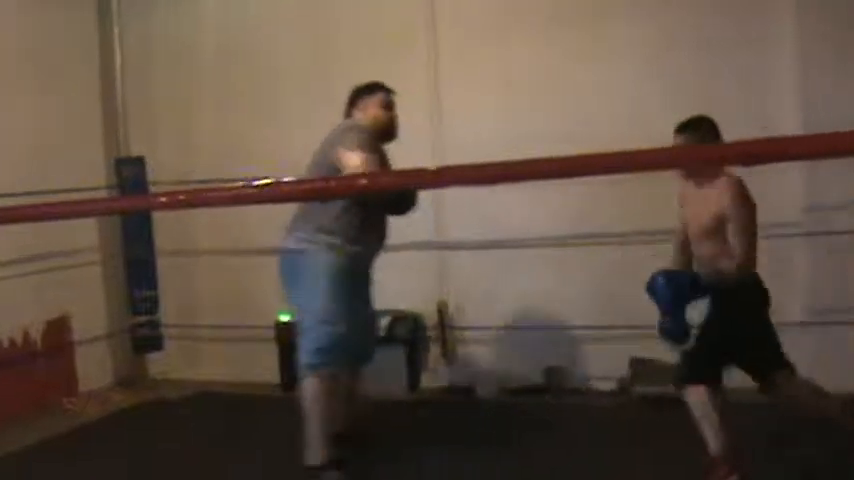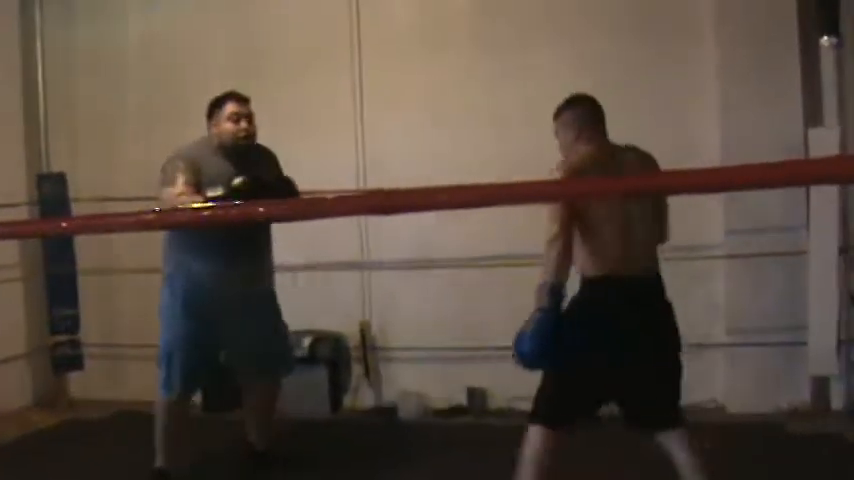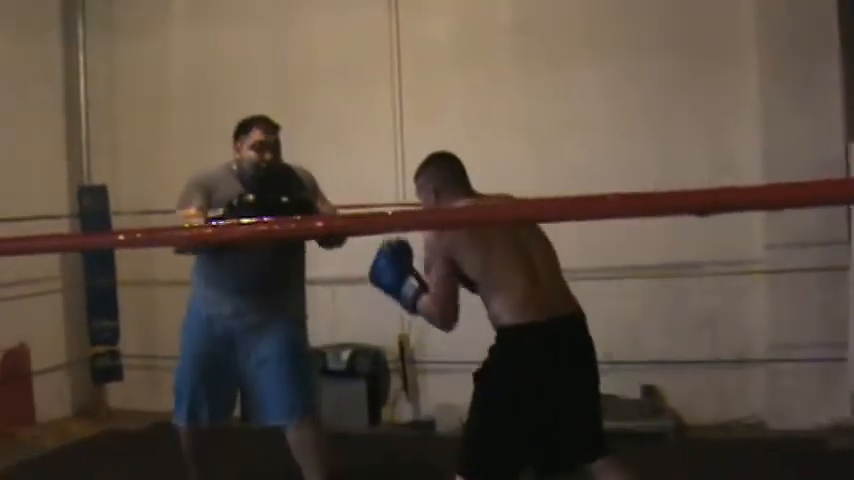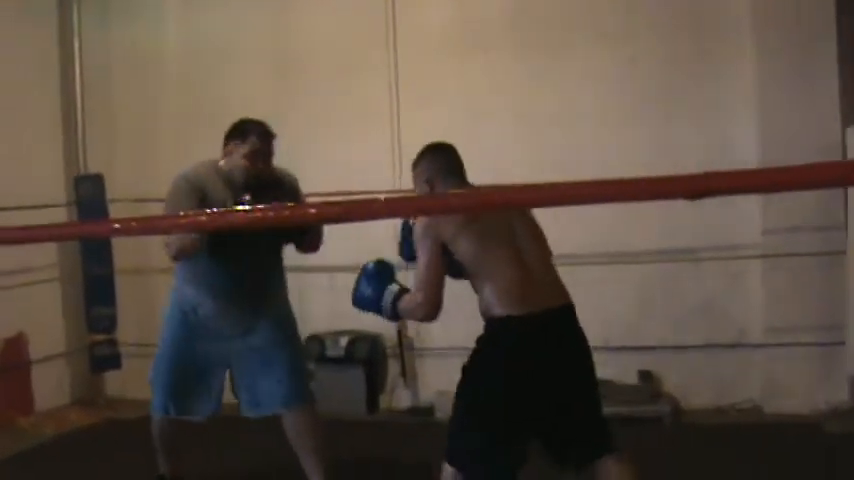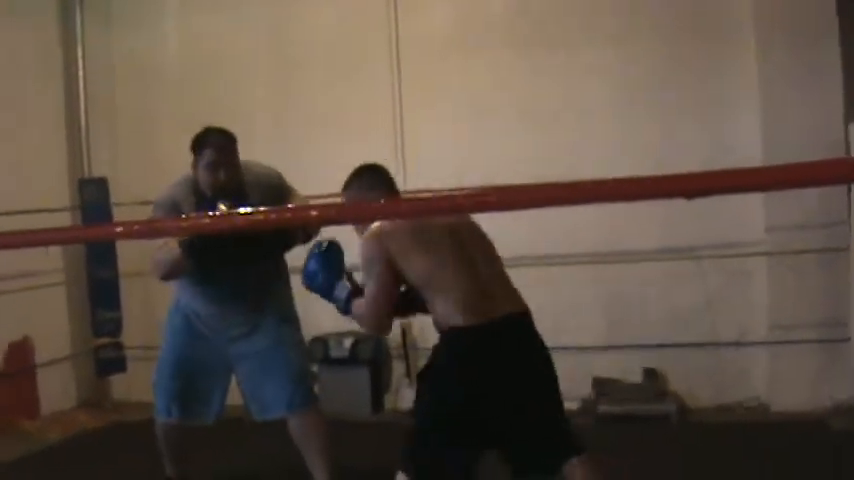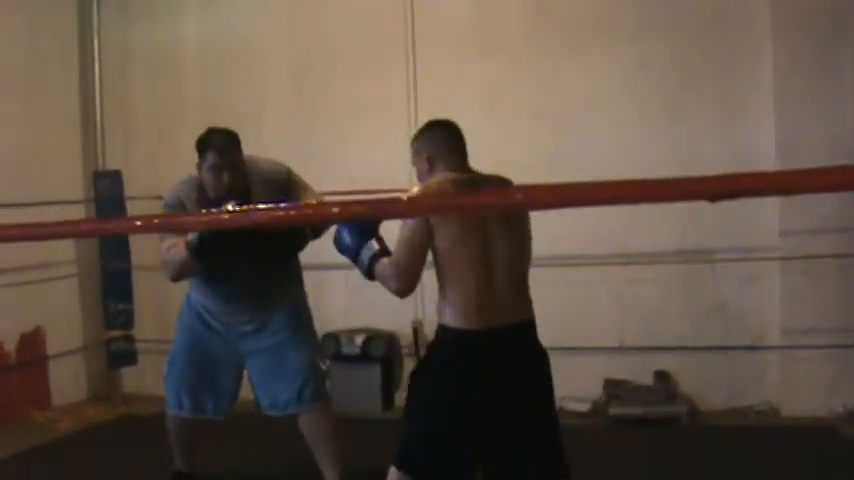
dt=0.5s
person 1, frame 1
left shoulder: (350, 139)
right shoulder: (356, 133)
right elbow: (363, 179)
left wrist: (390, 194)
right wrist: (399, 193)
left hip: (337, 257)
right hip: (321, 255)
left knee: (350, 348)
right knee: (324, 351)
left ankle: (336, 430)
person 1, frame 2
left shoulder: (263, 159)
right shoulder: (186, 159)
left elbow: (287, 203)
right elbow: (171, 205)
left wrist: (283, 196)
right wrist: (224, 198)
left hip: (251, 286)
right hip: (195, 287)
left knee: (266, 369)
right knee: (177, 380)
left ankle: (260, 448)
person 1, frame 3
left shoulder: (299, 181)
right shoulder: (206, 183)
left elbow: (335, 235)
left wrist: (307, 217)
right wrist: (226, 221)
left hip: (276, 317)
right hip: (213, 316)
left knee: (295, 409)
right knee: (191, 408)
person 1, frame 4
left shoulder: (283, 184)
right shoulder: (192, 183)
left elbow: (313, 240)
right elbow: (176, 247)
left wrist: (300, 229)
left hip: (263, 313)
right hip: (197, 312)
left knee: (294, 396)
right knee: (166, 399)
person 1, frame 5
left shoulder: (266, 180)
right shoulder: (173, 200)
left elbow: (308, 223)
right elbow: (162, 267)
left wrist: (287, 233)
right wrist: (198, 240)
left hip: (265, 314)
right hip: (197, 318)
left knee: (297, 398)
right knee: (170, 403)
person 1, frame 6
left shoulder: (273, 175)
right shoulder: (180, 199)
right elbow: (172, 267)
left wrist: (297, 232)
right wrist: (205, 242)
left hip: (277, 309)
right hip: (209, 313)
left knee: (307, 394)
right knee: (182, 395)
person 2, frame 1
left shoulder: (732, 192)
right shoulder: (688, 190)
left elbow: (742, 261)
right elbow: (683, 244)
left hip: (739, 297)
right hip: (722, 295)
left knee: (692, 375)
right knee: (778, 377)
person 2, frame 2
left shoulder: (573, 168)
right shoulder: (644, 162)
left elbow: (560, 238)
left wrist: (544, 312)
left hip: (601, 305)
right hip: (650, 298)
left knee: (548, 417)
right knee: (665, 422)
person 2, frame 3
left shoulder: (441, 231)
right shoulder: (508, 206)
left elbow: (443, 316)
left wrist: (403, 285)
left hip: (522, 347)
right hip: (571, 335)
person 2, frame 4
left shoulder: (433, 218)
left elbow: (426, 306)
left wrist: (388, 298)
left hip: (512, 337)
right hip: (563, 329)
right knee: (596, 449)
person 2, frame 5
left shoulder: (377, 235)
right shoulder: (449, 212)
left elbow: (376, 323)
left wrist: (339, 289)
left hip: (467, 347)
right hip: (518, 335)
right knee: (563, 453)
person 2, frame 6
left shoulder: (427, 197)
right shoulder: (507, 191)
left elbow: (400, 282)
left wrist: (365, 251)
left hip: (460, 349)
right hip: (519, 343)
